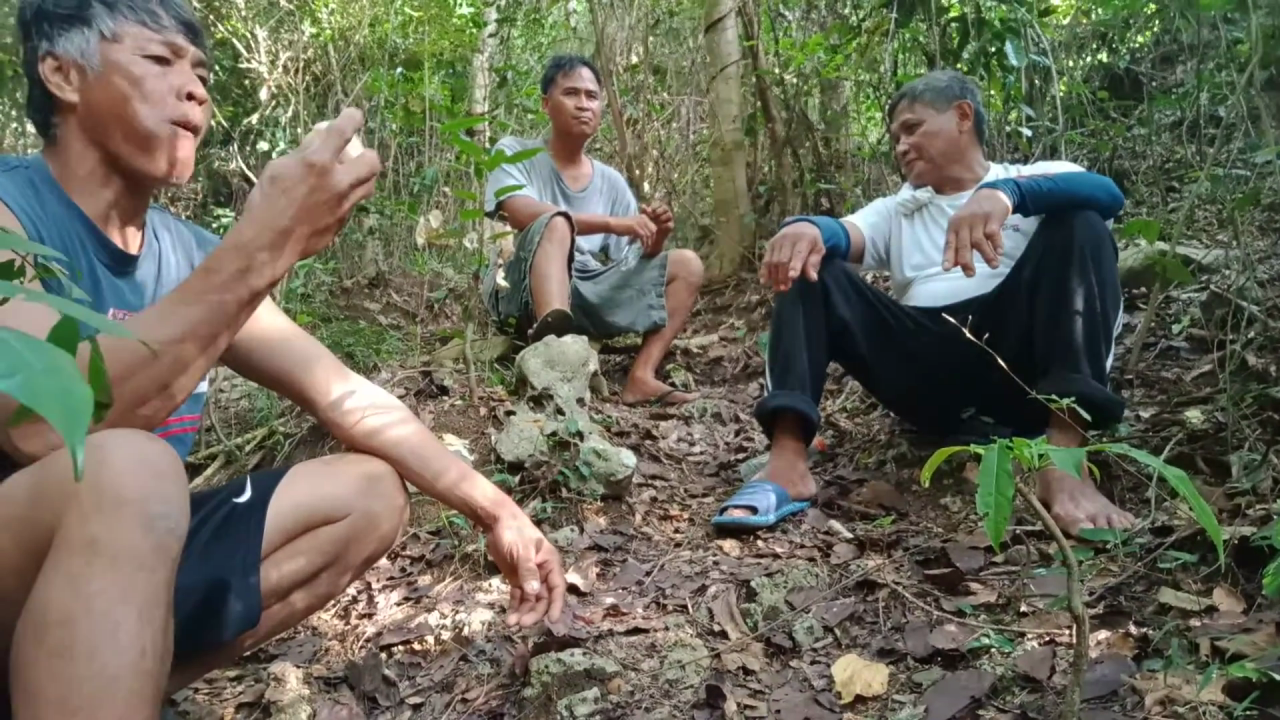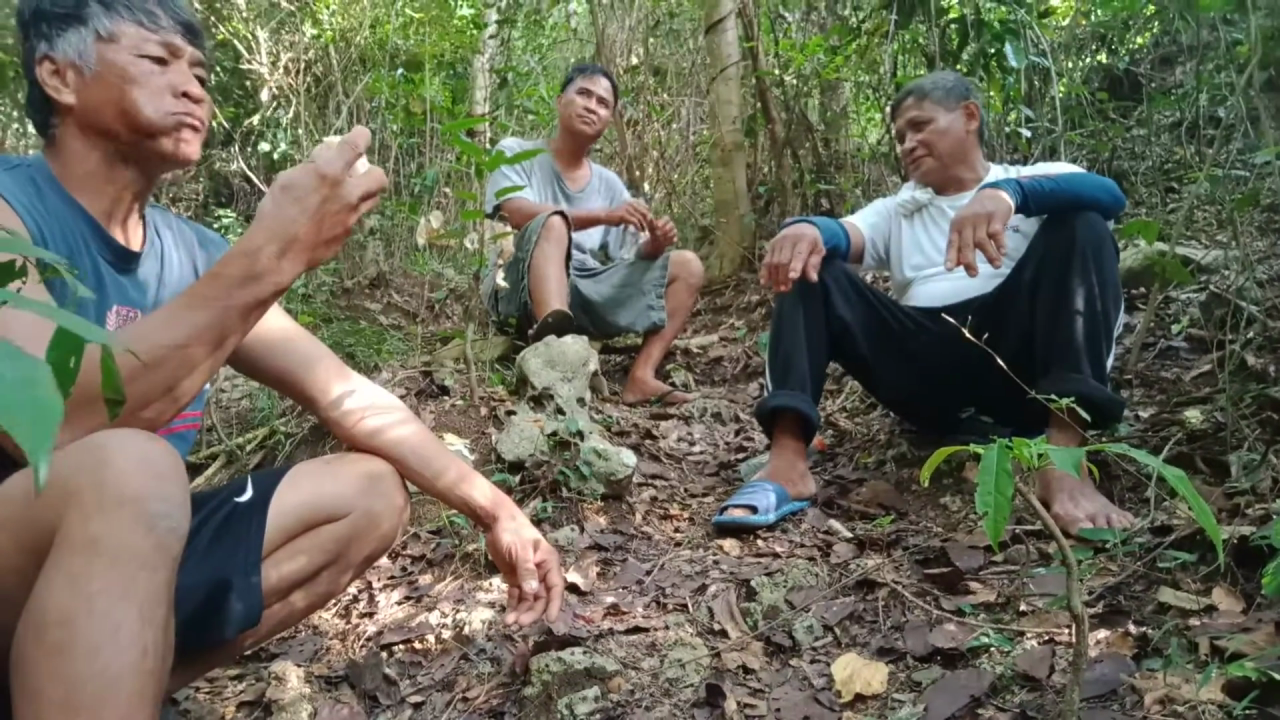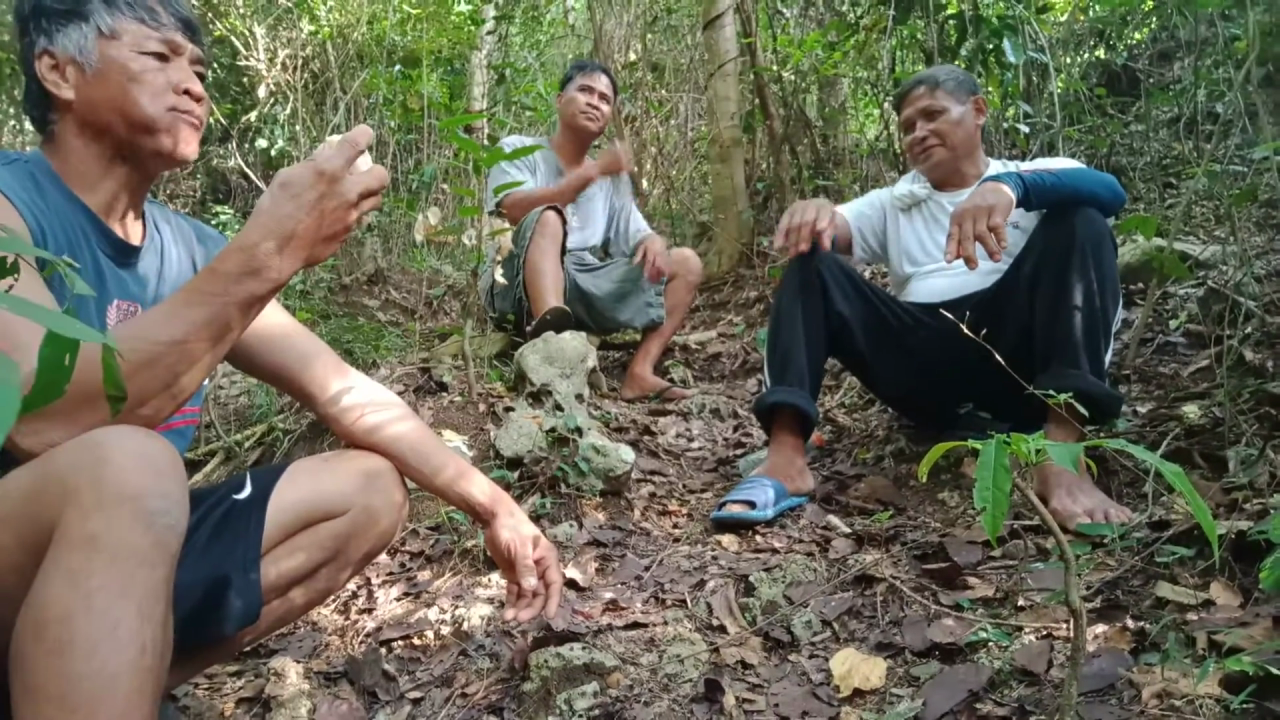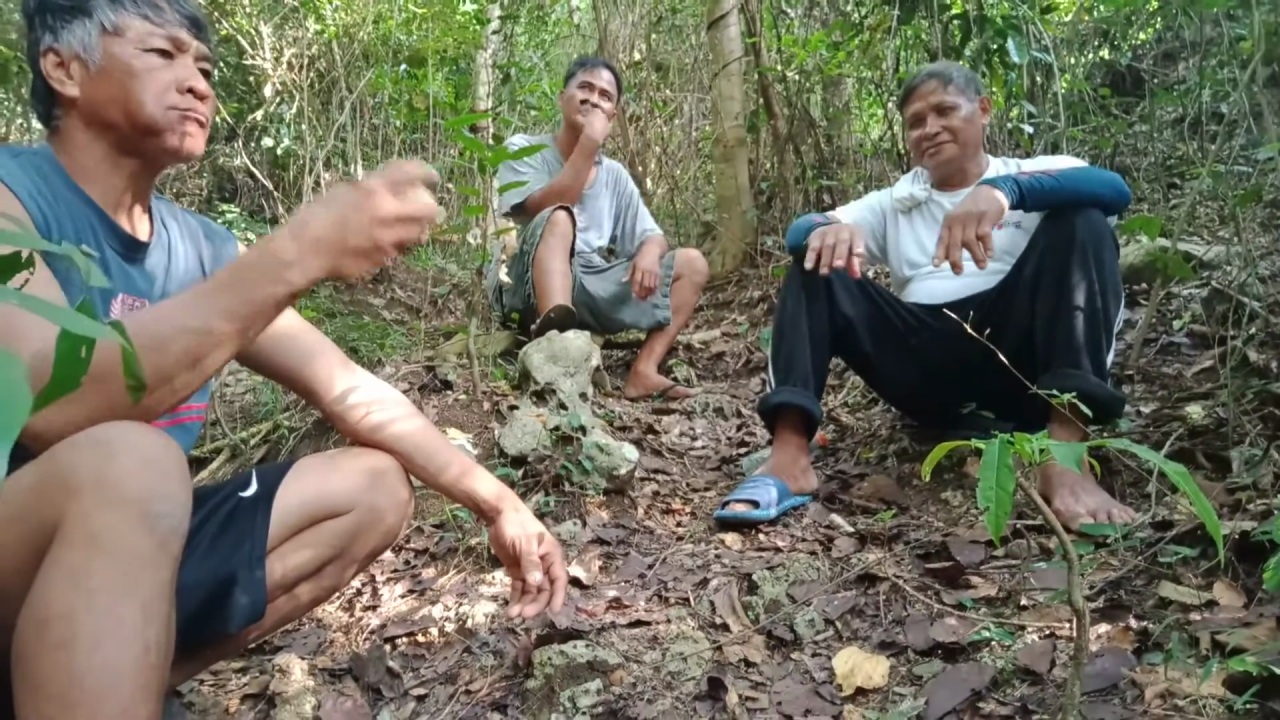
dt=0.3s
person 1, frame 1
left shoulder: (191, 253)
left elbow: (344, 395)
left wrist: (492, 509)
right wrist: (262, 248)
left hip: (128, 557)
left knee: (370, 494)
right knee: (129, 468)
person 1, frame 2
left shoulder: (196, 254)
left elbow: (345, 394)
left wrist: (491, 507)
right wrist: (270, 255)
left hip: (130, 553)
left knee: (371, 492)
right knee: (129, 466)
person 1, frame 3
left shoulder: (194, 249)
left elbow: (344, 390)
left wrist: (490, 504)
right wrist: (267, 252)
left hip: (124, 553)
left knee: (369, 489)
right knee: (126, 466)
person 1, frame 4
left shoulder: (203, 247)
left elbow: (350, 389)
left wrist: (495, 501)
right wrist: (298, 254)
left hip: (137, 546)
left knee: (374, 485)
right knee: (127, 460)
person 2, frame 1
left shoulder: (1036, 181)
right shoulder: (897, 210)
left elbow: (1105, 194)
right elbow: (844, 235)
left wrist: (1003, 193)
right wrist: (806, 228)
left hip: (1018, 358)
right hip: (929, 372)
left knee: (1077, 221)
right knee: (810, 264)
left ankle: (1064, 462)
right ankle: (787, 460)
person 2, frame 2
left shoulder: (1037, 182)
right shoulder: (897, 210)
left elbow: (1107, 195)
right elbow: (845, 236)
left wrist: (1005, 193)
right wrist: (805, 228)
left hip: (1018, 357)
right hip: (928, 373)
left knee: (1079, 224)
right knee: (809, 265)
left ankle: (1063, 460)
right ankle: (787, 461)
person 2, frame 3
left shoulder: (1035, 178)
right shoulder: (893, 204)
left elbow: (1108, 191)
right elbow: (832, 231)
left wrist: (1008, 186)
right wrist: (811, 213)
left hip: (1015, 351)
right hip: (926, 368)
left knee: (1077, 220)
right knee: (811, 263)
right ankle: (785, 456)
person 2, frame 4
left shoulder: (1035, 177)
right shoulder: (894, 203)
left elbow: (1113, 189)
right elbow: (802, 231)
left wrist: (1001, 190)
right wrist: (827, 230)
left hip: (1017, 352)
right hip: (929, 366)
left knee: (1079, 222)
right knee: (816, 262)
right ankle: (789, 457)
person 3, frame 1
left shoulder: (611, 182)
right shoulder: (514, 153)
left elbow: (635, 259)
right elbow: (522, 214)
left wrist: (654, 238)
right wrist: (611, 223)
left hip: (589, 291)
right hip: (521, 291)
left knee: (687, 265)
right knee: (556, 223)
left ankle: (641, 377)
right ankle: (552, 337)
person 3, frame 2
left shoulder: (609, 183)
right shoulder: (516, 152)
left elbow: (635, 256)
right elbow: (518, 215)
left wrist: (655, 243)
right wrist: (604, 215)
left hip: (588, 292)
right hip: (522, 292)
left knee: (687, 265)
right knee: (554, 222)
left ankle: (641, 376)
right ankle: (552, 340)
person 3, frame 3
left shoulder: (612, 181)
right shoulder: (518, 149)
left elbow: (640, 237)
right elbow: (517, 210)
left wrist: (653, 245)
right wrist: (591, 170)
left hip: (586, 288)
right hip: (519, 288)
left knee: (686, 263)
right knee: (548, 217)
left ankle: (640, 372)
right ankle: (549, 336)
person 3, frame 4
left shoulder: (616, 176)
right shoulder: (524, 149)
left elbow: (651, 237)
right elbow: (549, 208)
left wrist: (648, 254)
right wrist: (589, 142)
left hip: (591, 289)
right hip: (526, 286)
left knee: (692, 263)
right knee: (559, 218)
left ankle: (643, 371)
right ankle: (554, 335)
